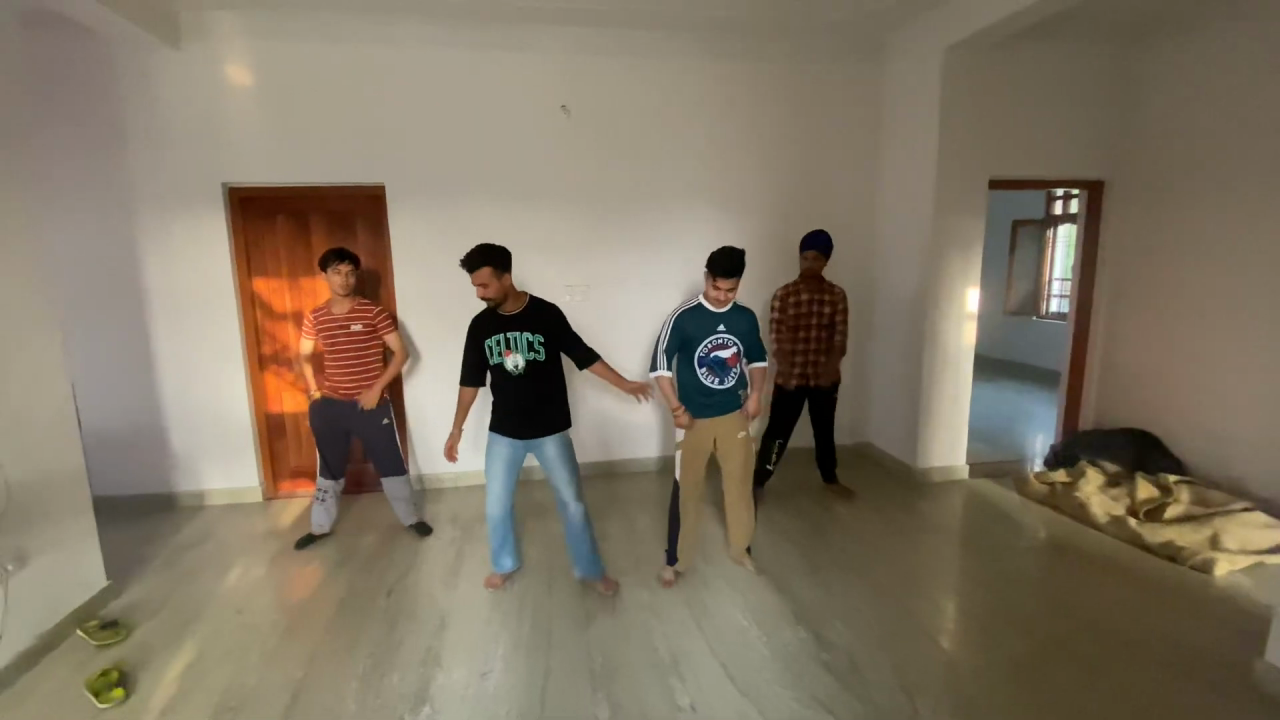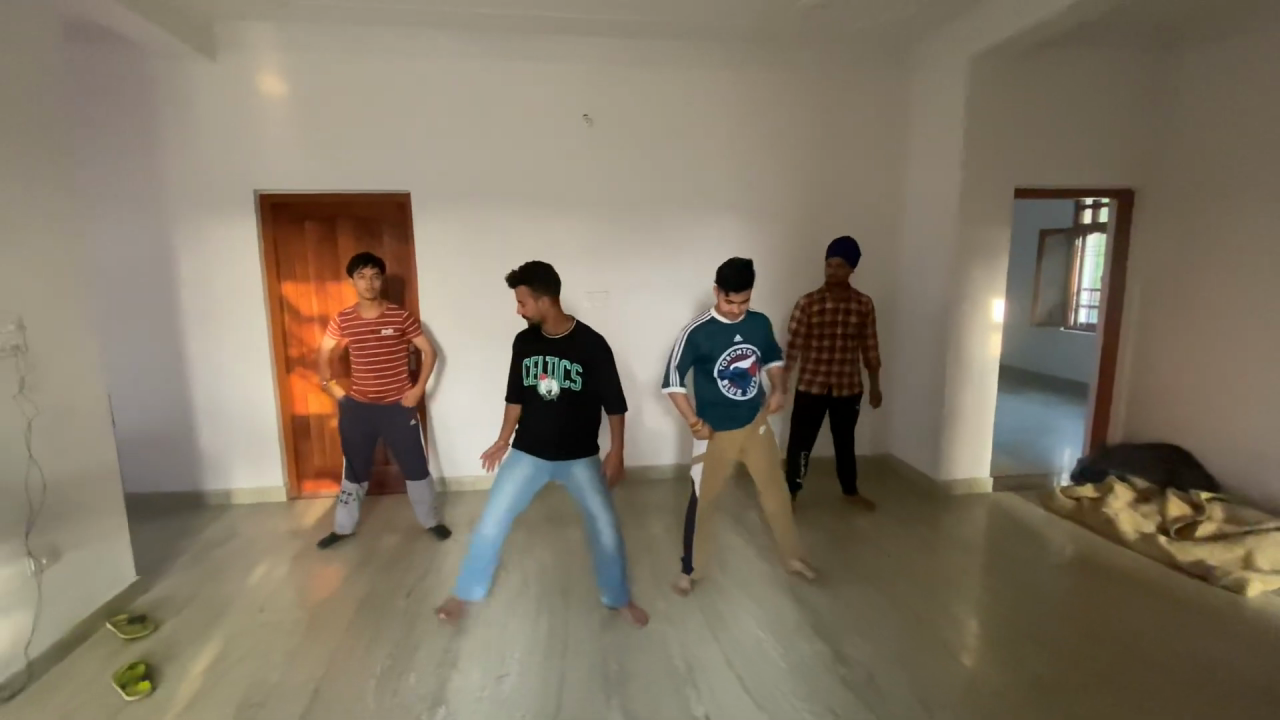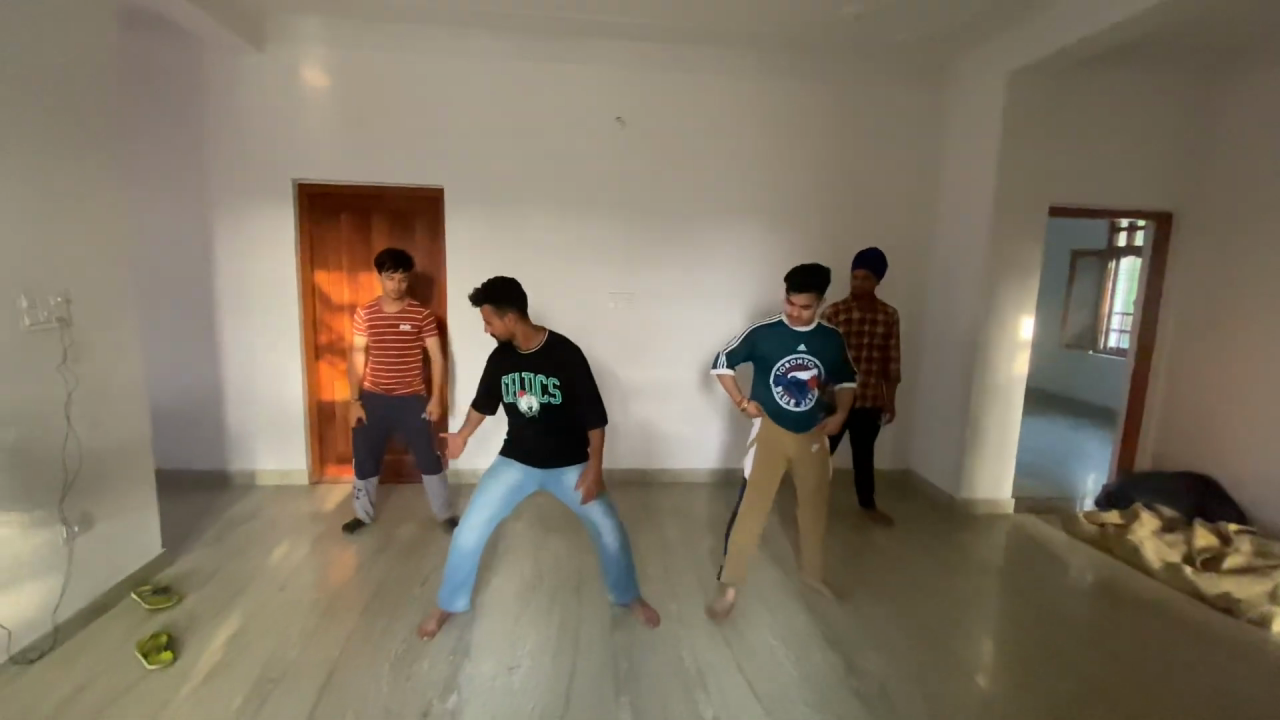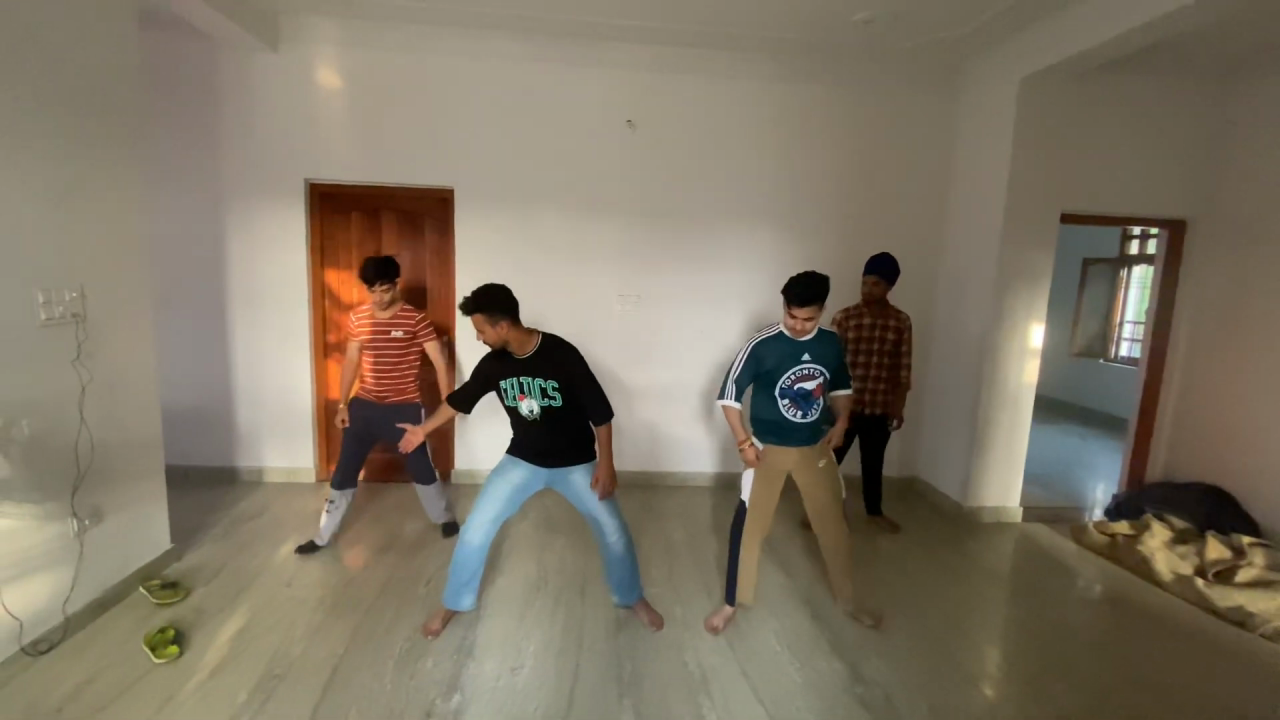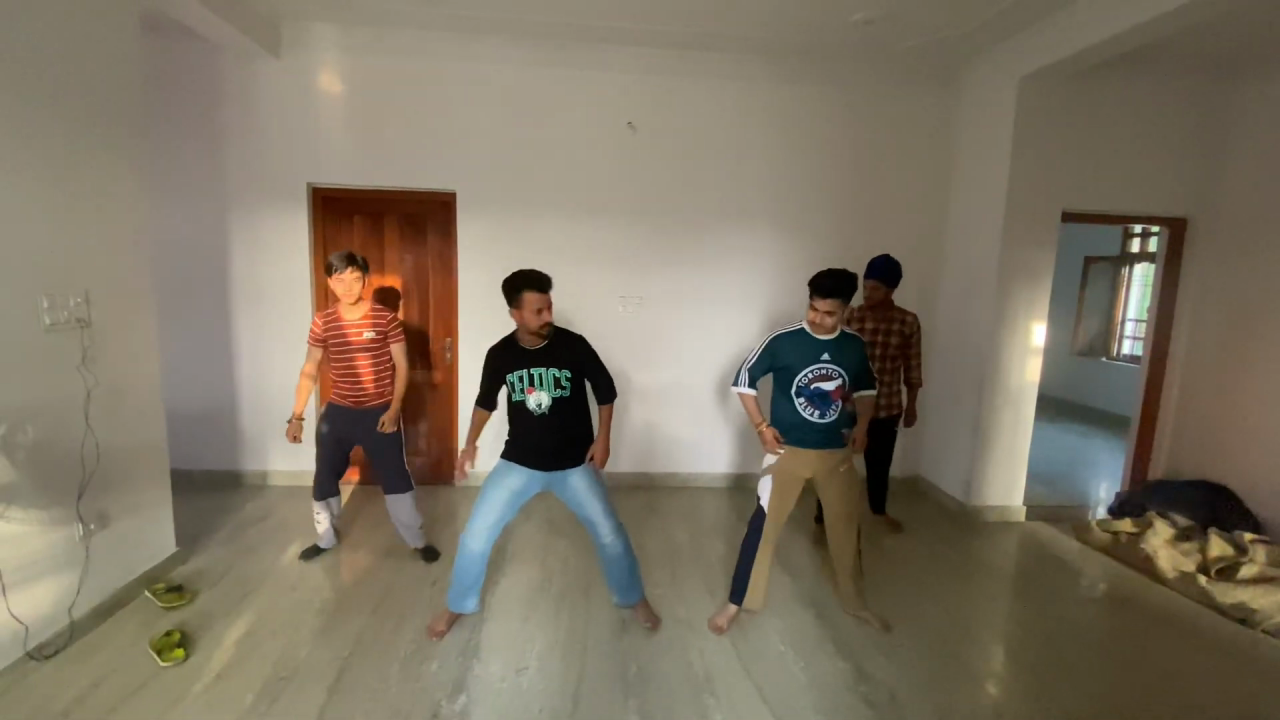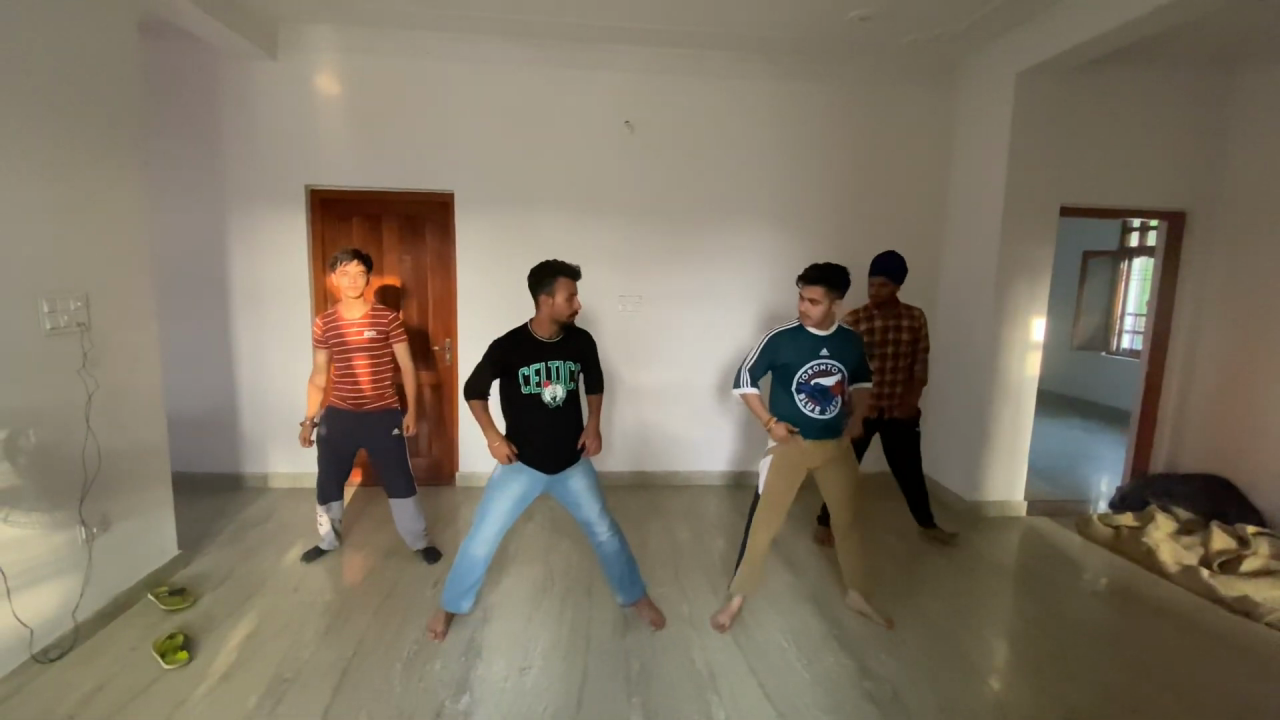
dt=0.5s
person 1, frame 1
left shoulder: (546, 314)
right shoulder: (480, 325)
left elbow: (584, 356)
right elbow: (471, 380)
left wrist: (626, 384)
right wrist: (457, 428)
left hip: (549, 429)
right hip: (504, 431)
left knee: (571, 501)
right knee: (497, 504)
left ankle: (590, 571)
right ankle: (504, 564)
person 1, frame 2
left shoulder: (592, 345)
right shoulder: (524, 342)
left elbow: (615, 404)
left wrist: (616, 453)
right wrist: (504, 437)
left hip: (580, 456)
right hip: (528, 452)
left knee: (605, 528)
right knee: (491, 523)
left ankle: (619, 598)
right ankle: (465, 595)
person 1, frame 3
left shoulder: (566, 354)
right shoulder: (500, 358)
left elbow: (594, 416)
right elbow: (484, 402)
left wrist: (594, 468)
right wrist: (462, 435)
left hip: (568, 464)
right hip: (516, 461)
left knee: (608, 530)
right knee: (469, 531)
left ankle: (629, 597)
right ankle: (448, 605)
person 1, frame 4
left shoulder: (562, 355)
right shoulder: (494, 364)
left elbow: (600, 410)
right elbow: (461, 399)
left wrist: (605, 464)
right wrist: (422, 430)
left hip: (575, 462)
right hip: (523, 460)
left knee: (613, 530)
right knee: (476, 529)
left ankle: (632, 599)
right ankle: (453, 604)
person 1, frame 5
left shoulder: (573, 346)
right shoulder: (500, 355)
left elbow: (605, 389)
right elbow: (486, 401)
left wrist: (602, 438)
right wrist: (470, 443)
left hip: (573, 464)
right hip: (519, 463)
left knee: (608, 533)
right knee: (476, 534)
left ankle: (633, 599)
right ankle: (458, 606)
person 1, frame 6
left shoulder: (582, 342)
right shoulder: (507, 347)
left elbow: (594, 382)
right elbow: (474, 391)
left wrist: (593, 426)
right wrist: (494, 437)
left hip: (572, 461)
right hip: (521, 463)
left knee: (604, 532)
right knee: (482, 539)
left ankle: (636, 597)
right ankle: (450, 607)
person 2, frame 1
left shoulder: (746, 318)
right shoulder: (683, 316)
left elbow: (758, 359)
right elbow: (660, 365)
left wrist: (755, 395)
right wrist: (676, 408)
left hip: (735, 415)
right hip: (695, 418)
left knee: (739, 483)
right knee: (686, 488)
left ankle: (739, 548)
right ankle: (675, 560)
person 2, frame 2
left shoulder: (760, 324)
right shoulder: (697, 332)
left elbow: (774, 358)
right elbow: (672, 381)
left wrist: (778, 390)
right wrist: (694, 422)
left hip: (756, 422)
right hip: (716, 430)
left knee: (775, 489)
right knee: (702, 498)
left ankle: (793, 557)
right ankle: (689, 568)
person 2, frame 3
left shoulder: (831, 338)
right shoulder: (762, 332)
left elbow: (846, 380)
right elbow: (721, 363)
left wrist: (840, 413)
right wrist: (742, 401)
left hip: (812, 434)
right hip: (770, 429)
left knee: (814, 505)
right knee: (751, 504)
left ankle: (812, 573)
right ankle: (730, 586)
person 2, frame 4
left shoulder: (831, 343)
right shoulder: (761, 345)
left elbow: (841, 386)
right elbow: (730, 394)
left wrist: (840, 424)
right wrist: (744, 442)
left hip: (815, 448)
right hip: (769, 447)
left knee: (833, 523)
right knee: (749, 522)
left ankle: (848, 598)
right ankle: (730, 603)
person 2, frame 5
left shoulder: (855, 347)
right shoulder: (782, 340)
left elbow: (865, 388)
right elbow: (744, 380)
left wrist: (861, 425)
right wrist: (762, 426)
left hip: (836, 452)
right hip: (787, 450)
left knee: (847, 526)
right knee: (765, 525)
left ankle: (854, 601)
right ankle: (735, 603)
person 2, frame 6
left shoulder: (852, 342)
right shoulder: (780, 338)
left elbow: (862, 381)
right elbow: (744, 381)
left wrist: (857, 416)
right wrist: (770, 422)
left hip: (836, 444)
right hip: (789, 442)
left knee: (850, 519)
right knee: (762, 520)
left ankle: (855, 593)
right ankle: (737, 597)
person 3, frame 1
left shoulder: (374, 312)
right shoulder: (315, 317)
left elbow: (401, 353)
right elbow: (304, 357)
left wrist: (377, 388)
right wrist: (314, 392)
left hip: (371, 403)
right hip: (332, 404)
left knee: (391, 464)
right knee: (329, 468)
left ankle: (411, 517)
right ankle: (320, 526)
person 3, frame 2
left shoulder: (402, 317)
right shoulder: (341, 320)
left elbow: (429, 352)
right elbow: (323, 353)
left wrist: (418, 389)
right wrist: (329, 382)
left hip: (398, 406)
right hip: (358, 407)
left knee: (416, 467)
right knee: (354, 469)
left ankle: (431, 521)
right ankle: (343, 527)
person 3, frame 3
left shoulder: (422, 314)
right shoulder: (365, 313)
left elbow: (437, 357)
right elbow: (357, 357)
left wrist: (436, 398)
right wrist: (355, 399)
left hip: (412, 400)
right hip: (373, 399)
left knee: (429, 459)
right knee: (364, 461)
left ankle: (446, 514)
right ankle: (363, 514)
person 3, frame 4
left shoulder: (415, 319)
right shoulder: (358, 318)
left elbow: (439, 362)
right elbow: (352, 363)
right wrist: (342, 404)
left hip: (404, 407)
right hip: (364, 406)
left knee: (421, 469)
right knee: (344, 472)
left ankle: (445, 518)
right ankle: (323, 536)
person 3, frame 5
left shoulder: (386, 318)
right shoulder: (322, 322)
left elbow: (401, 366)
right elbow: (309, 370)
left wrist: (394, 409)
right wrist: (296, 416)
left hip: (379, 412)
right hip: (338, 412)
left knee: (397, 479)
right knee: (324, 480)
left ankle: (418, 540)
right ankle: (326, 539)
person 3, frame 6
left shoulder: (388, 318)
right shoulder: (324, 323)
left elbow: (406, 366)
right elbow: (319, 375)
left wrist: (412, 410)
right wrist: (309, 420)
left hip: (383, 415)
right hip: (338, 416)
left knee: (399, 482)
right knee: (328, 482)
left ankle: (419, 541)
right ankle: (328, 540)
person 4, frame 1
left shoulder: (837, 294)
right shoulder: (784, 294)
left elbow: (839, 337)
right elbow: (777, 337)
left wrist: (831, 368)
right wrist: (785, 372)
left hip: (825, 377)
right hip: (791, 376)
left knee: (825, 431)
right knee: (778, 432)
left ankle: (830, 479)
right ankle: (758, 483)
person 4, frame 2
left shoulder: (864, 304)
right shoulder: (808, 302)
left elbow: (870, 348)
right elbow: (792, 345)
left wrist: (875, 386)
left hip: (849, 387)
right hip: (811, 386)
left knee: (845, 441)
right knee: (800, 442)
left ankle: (851, 491)
right ankle: (790, 493)
person 4, frame 3
left shoulder: (889, 315)
right shoulder: (833, 312)
left elbow: (892, 361)
left wrist: (890, 400)
left hip: (871, 400)
left knee: (864, 454)
left ankle: (868, 505)
person 4, frame 4
left shoulder: (901, 321)
right shoulder: (844, 317)
left elbow: (903, 368)
left wrist: (899, 405)
left hip: (880, 406)
left knee: (874, 461)
left ankle: (874, 512)
person 4, frame 5
left shoulder: (908, 322)
right shoulder: (848, 319)
left elbow: (912, 366)
left wrist: (911, 404)
left hip: (887, 407)
left knee: (880, 463)
left ankle: (879, 509)
right ankle: (823, 521)
person 4, frame 6
left shoulder: (916, 318)
right shoulder: (853, 320)
left elbow: (920, 363)
left wrist: (911, 397)
left hip: (901, 408)
left knee: (910, 469)
left ankle: (928, 525)
right ankle: (825, 523)
